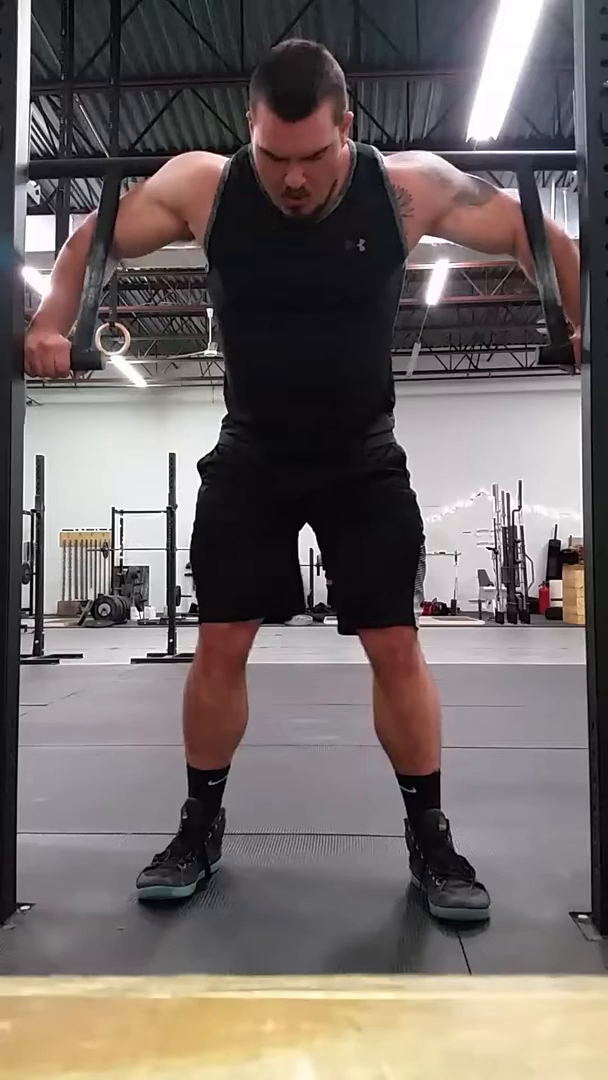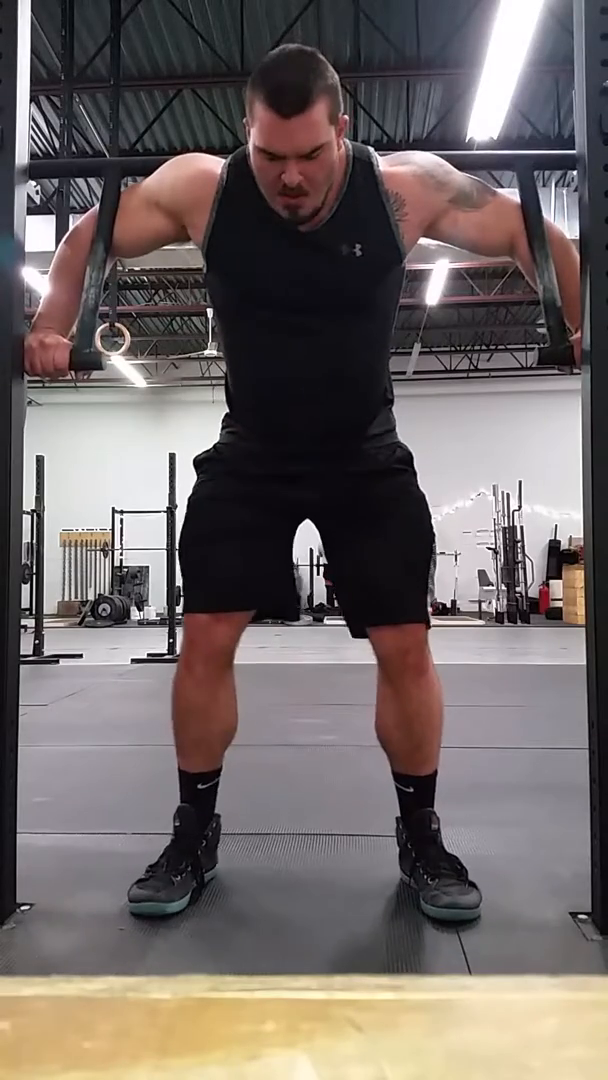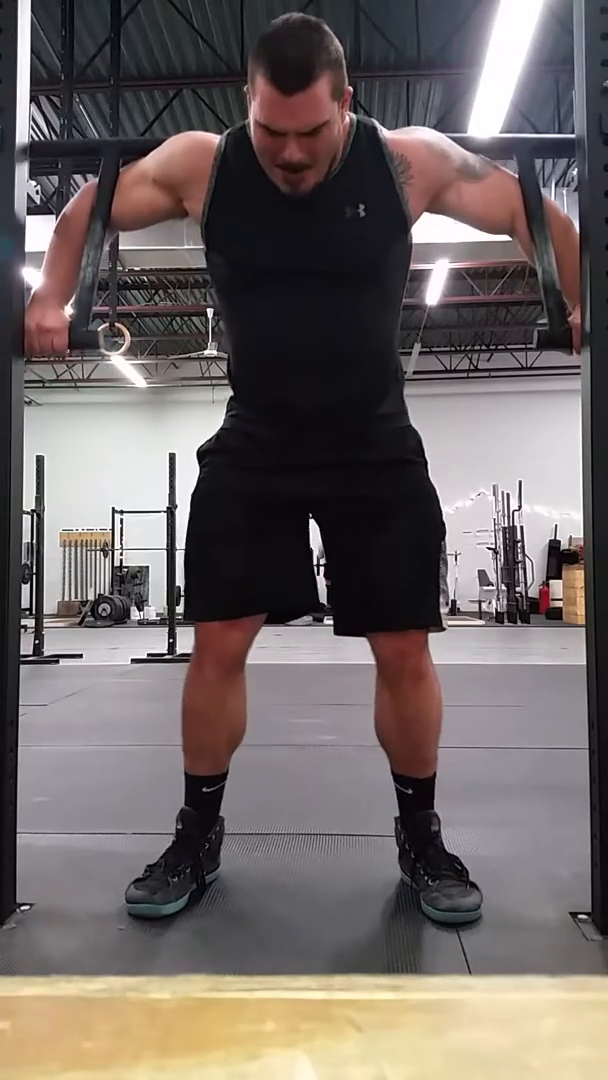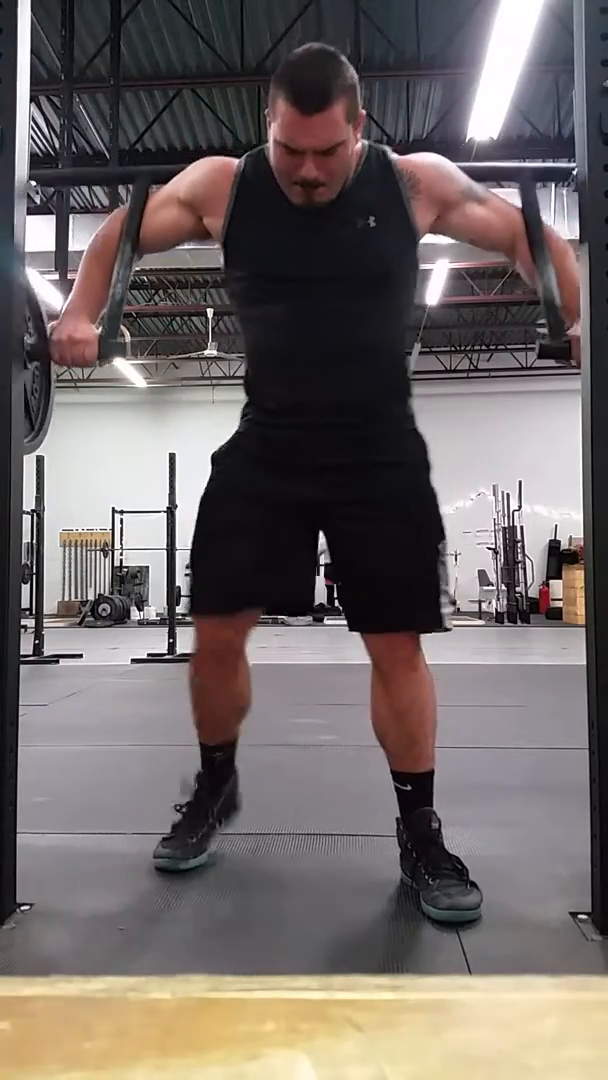
dt=1s
person 1, frame 1
left shoulder: (409, 187)
right shoulder: (201, 185)
left elbow: (534, 236)
right elbow: (93, 237)
left wrist: (579, 330)
right wrist: (51, 326)
left hip: (364, 462)
right hip: (249, 460)
left knee: (395, 647)
right knee: (220, 644)
left ankle: (429, 836)
right ankle: (201, 825)
person 1, frame 2
left shoulder: (405, 187)
right shoulder: (199, 188)
left elbow: (531, 236)
right elbow: (90, 235)
left wrist: (578, 329)
right wrist: (52, 326)
left hip: (367, 459)
right hip: (248, 458)
left knee: (405, 647)
right knee: (206, 637)
left ankle: (421, 836)
right ankle: (194, 835)
person 1, frame 3
left shoulder: (410, 160)
right shoulder: (199, 164)
left elbow: (535, 216)
right elbow: (88, 209)
left wrist: (578, 307)
right wrist: (51, 301)
left hip: (377, 451)
right hip: (252, 448)
left knee: (404, 650)
right knee: (217, 644)
left ankle: (420, 836)
right ankle: (198, 835)
person 1, frame 4
left shoulder: (417, 182)
right shoulder: (220, 186)
left elbow: (526, 233)
right elbow: (120, 231)
left wrist: (577, 318)
right wrist: (81, 316)
left hip: (381, 455)
right hip: (262, 452)
left knee: (397, 646)
right knee: (216, 634)
left ankle: (419, 834)
right ankle: (214, 788)
